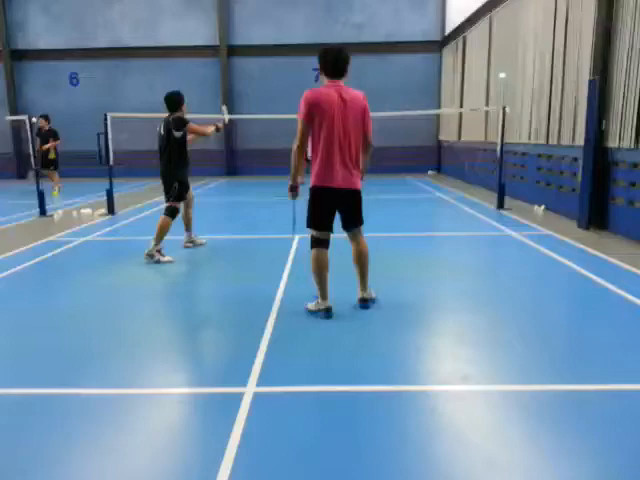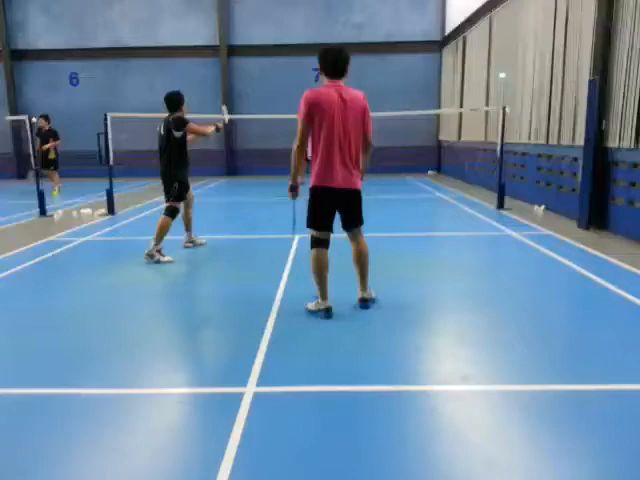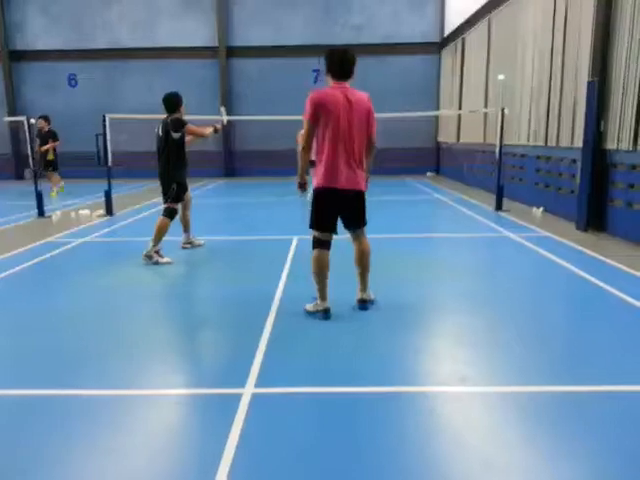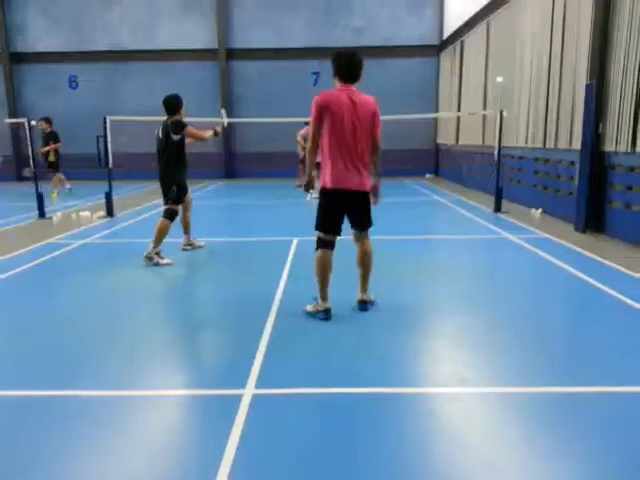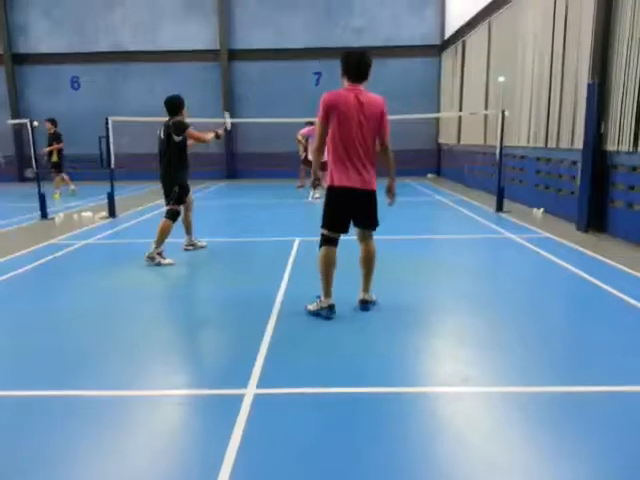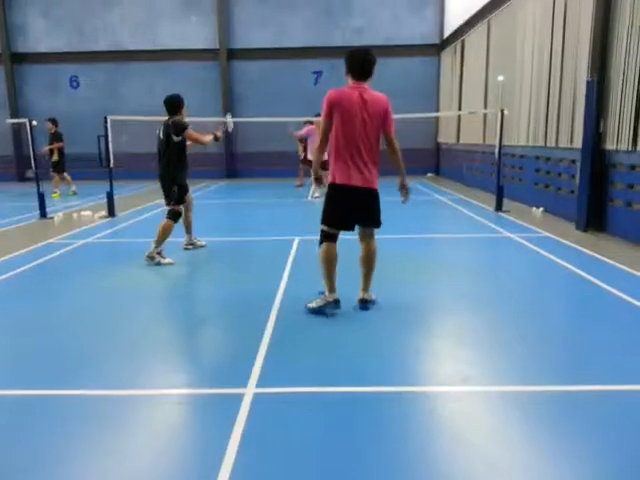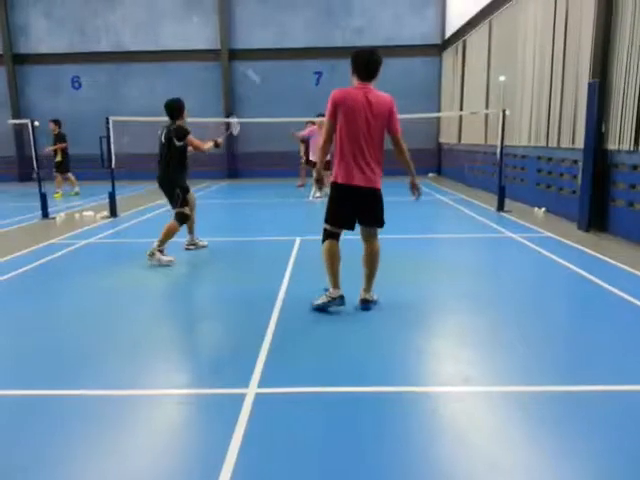
dt=0.1s
person 1, frame 1
left shoulder: (311, 97)
right shoulder: (360, 98)
left elbow: (300, 144)
right elbow: (368, 144)
left wrist: (293, 179)
left hip: (322, 183)
right hip: (351, 183)
left knee: (320, 241)
right knee: (357, 236)
left ankle: (323, 302)
right ankle: (365, 293)
person 1, frame 2
left shoulder: (312, 97)
right shoulder: (360, 98)
left elbow: (300, 144)
right elbow: (368, 144)
left wrist: (294, 179)
left hip: (322, 183)
right hip: (351, 183)
left knee: (320, 241)
right knee: (357, 236)
left ankle: (323, 302)
right ankle: (365, 292)
person 1, frame 3
left shoulder: (317, 98)
right shoulder: (365, 100)
left elbow: (306, 145)
right elbow: (371, 145)
left wrist: (301, 176)
left hip: (326, 184)
right hip: (355, 184)
left knee: (321, 242)
right knee: (359, 237)
left ankle: (322, 302)
right ankle: (364, 293)
person 1, frame 4
left shoulder: (323, 100)
right shoulder: (370, 103)
left elbow: (313, 146)
right elbow: (376, 148)
left wrist: (308, 175)
right wrist: (376, 179)
left hip: (333, 185)
right hip: (361, 185)
left knee: (325, 243)
right knee: (363, 238)
left ankle: (323, 303)
right ankle: (364, 295)
person 1, frame 5
left shoulder: (330, 99)
right shoulder: (378, 102)
left elbow: (319, 143)
right elbow: (385, 146)
left wrist: (314, 170)
right wrist: (391, 180)
left hip: (339, 183)
right hip: (367, 185)
left knee: (328, 240)
right knee: (366, 238)
left ankle: (326, 299)
right ankle: (366, 295)
person 1, frame 6
left shoulder: (334, 97)
right shoulder: (382, 101)
left elbow: (322, 141)
right elbow: (392, 145)
left wrist: (316, 168)
right wrist: (403, 178)
left hip: (340, 181)
right hip: (369, 183)
left knee: (328, 237)
right knee: (368, 237)
left ankle: (330, 295)
right ankle: (365, 294)
person 1, frame 7
left shoulder: (338, 97)
right shoulder: (387, 102)
left elbow: (326, 140)
right elbow: (398, 144)
left wrist: (318, 170)
right wrist: (412, 177)
left hip: (343, 181)
right hip: (372, 183)
left knee: (331, 235)
right knee: (370, 237)
left ankle: (334, 291)
right ankle: (366, 294)
person 2, frame 1
left shoulder: (168, 122)
right shoulder: (177, 120)
right elbow: (204, 132)
left wrist: (193, 135)
right wrist: (216, 127)
left hip: (176, 172)
right hip: (174, 173)
left knee: (189, 199)
right knee: (172, 209)
left ankle: (189, 238)
right ankle: (153, 250)
person 2, frame 2
left shoulder: (167, 122)
right shoulder: (177, 120)
right elbow: (204, 132)
left wrist: (193, 135)
right wrist: (216, 127)
left hip: (176, 172)
right hip: (174, 173)
left knee: (189, 199)
right knee: (172, 209)
left ankle: (189, 238)
right ankle: (153, 250)
person 2, frame 3
left shoulder: (166, 123)
right shoulder: (176, 121)
right elbow: (203, 133)
left wrist: (191, 136)
right wrist: (214, 128)
left hip: (175, 173)
right hip: (172, 174)
left knee: (186, 201)
right knee: (170, 210)
left ankle: (188, 239)
right ankle: (152, 251)
person 2, frame 4
left shoulder: (166, 125)
right shoulder: (176, 124)
right elbow: (202, 136)
left wrist: (191, 139)
right wrist: (214, 131)
left hip: (175, 175)
right hip: (172, 176)
left knee: (187, 202)
right knee: (171, 212)
left ankle: (188, 240)
right ankle: (152, 253)
person 2, frame 5
left shoulder: (168, 126)
right shoulder: (177, 125)
right elbow: (203, 138)
left wrist: (190, 141)
right wrist: (216, 133)
left hip: (176, 175)
right hip: (173, 176)
left knee: (188, 203)
right knee: (173, 212)
left ankle: (190, 240)
right ankle: (154, 253)
person 2, frame 6
left shoulder: (167, 125)
right shoulder: (176, 124)
right elbow: (202, 140)
left wrist: (189, 142)
right wrist: (215, 136)
left hip: (175, 175)
right hip: (172, 176)
left knee: (188, 203)
right knee: (174, 212)
left ankle: (189, 240)
right ankle: (154, 252)
person 2, frame 7
left shoulder: (169, 129)
right shoulder: (179, 130)
right elbow: (201, 148)
left wrist: (190, 145)
right wrist: (215, 143)
left hip: (174, 178)
right hip: (171, 180)
left knee: (191, 203)
right knee: (183, 215)
left ankle: (192, 240)
right ankle: (156, 250)
